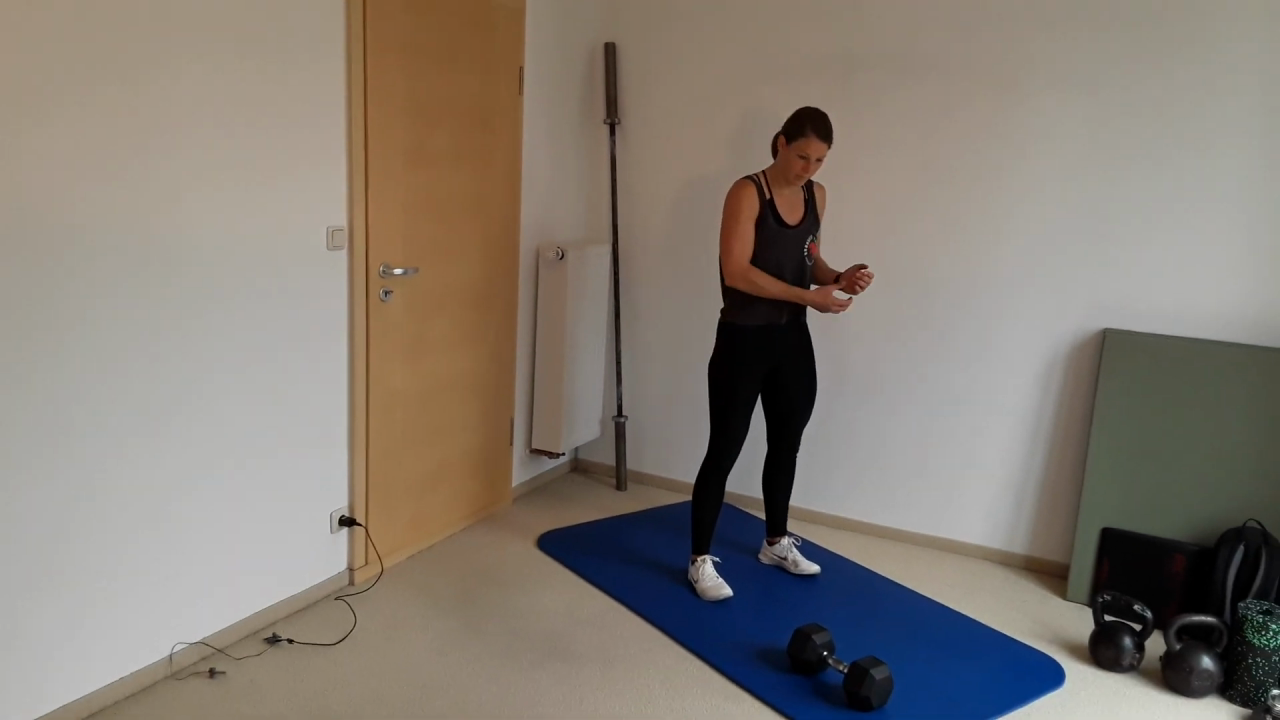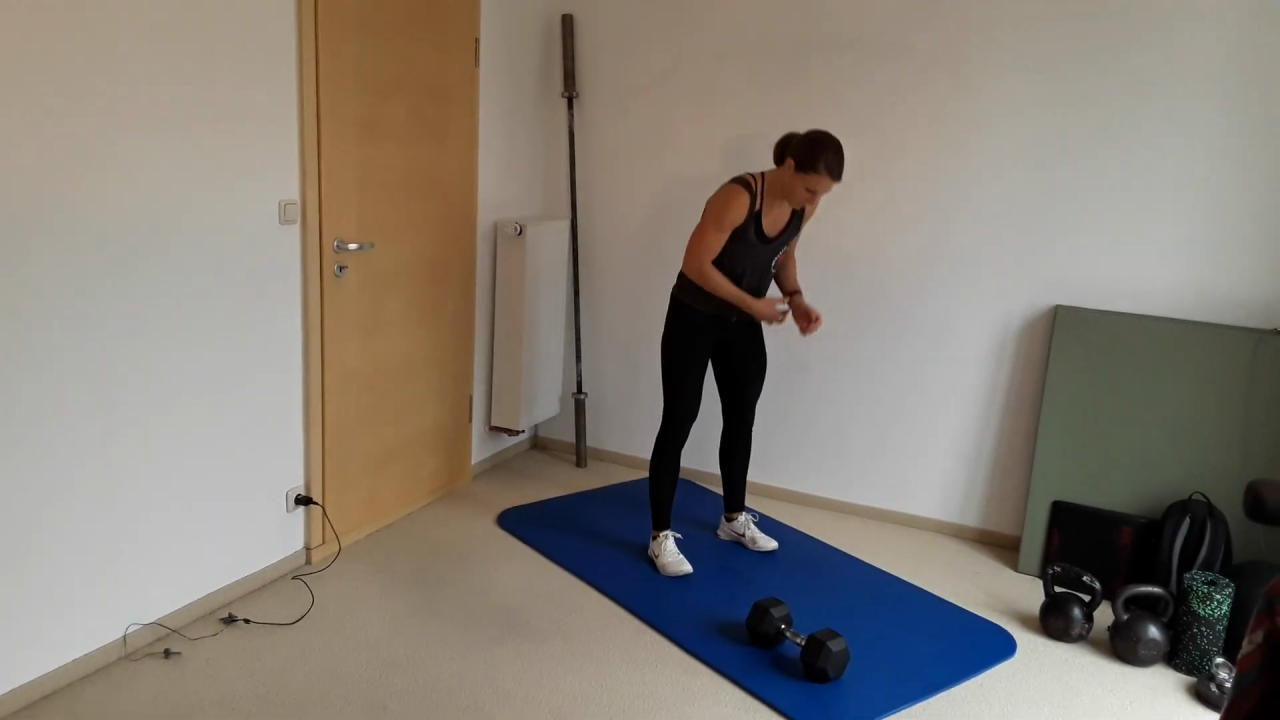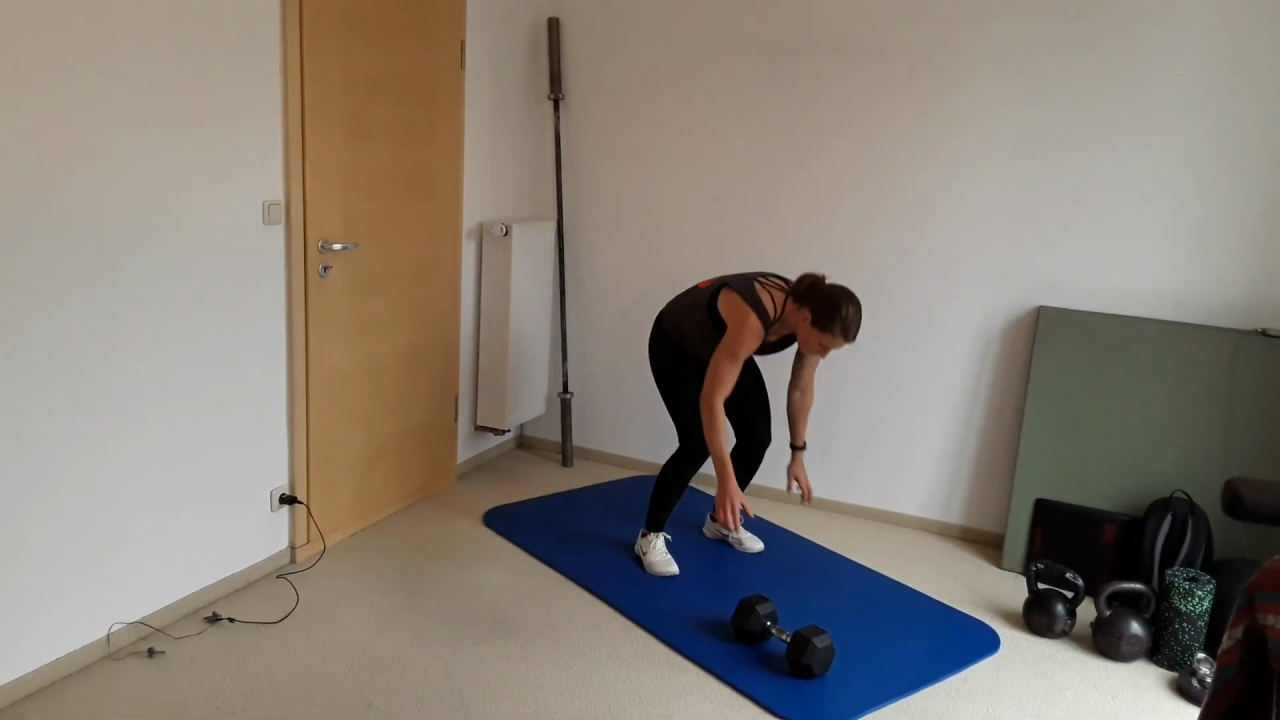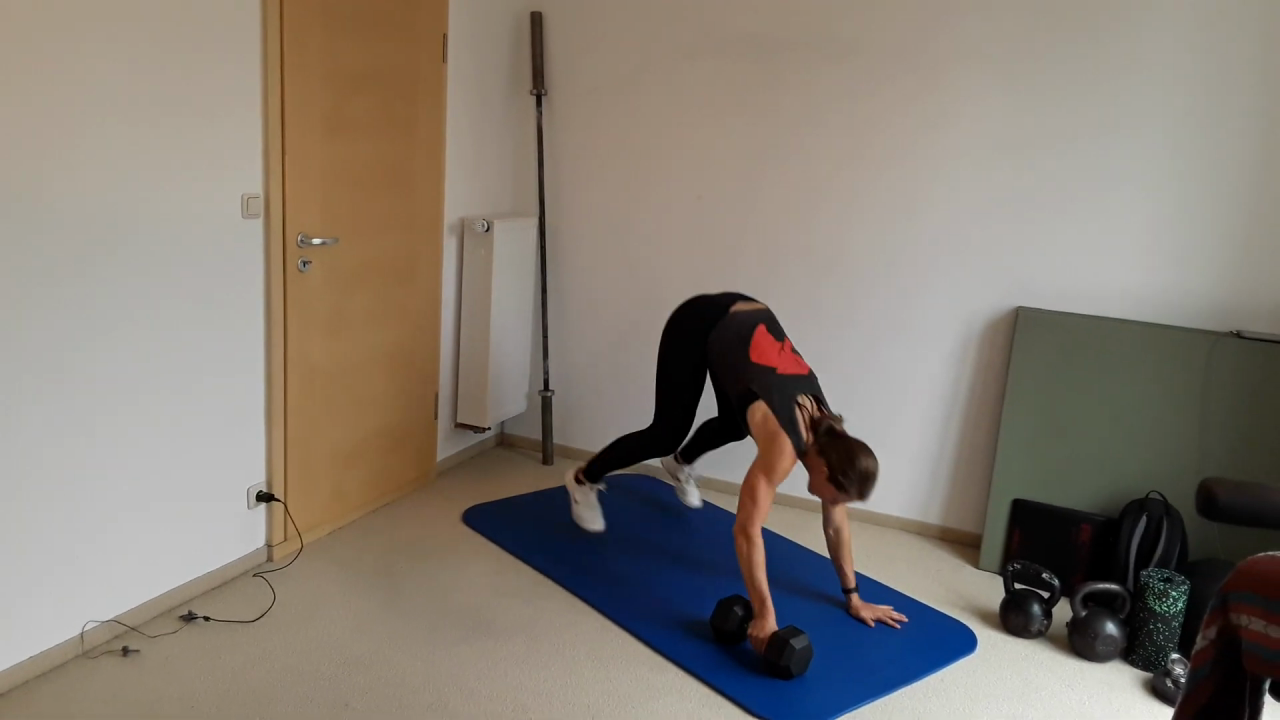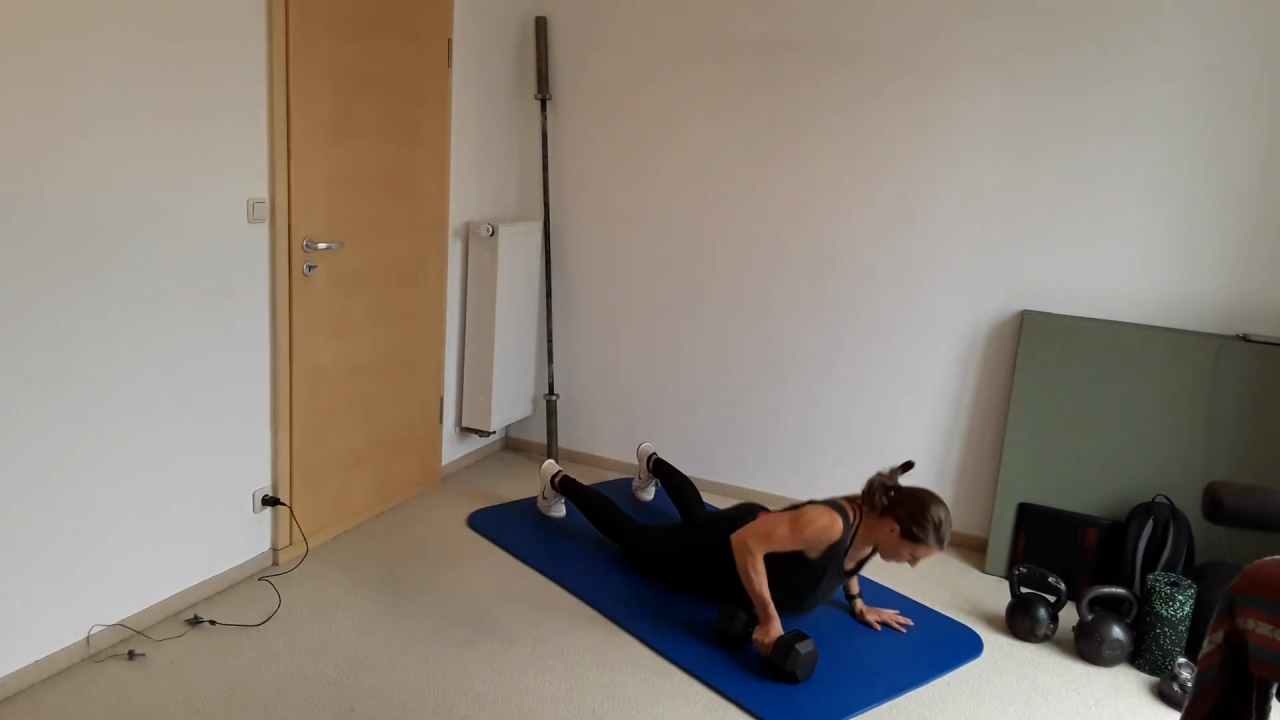
dt=0.4s
person 1, frame 1
left shoulder: (816, 196)
right shoulder: (747, 193)
right elbow: (736, 272)
left wrist: (837, 278)
right wrist: (809, 297)
left hip: (793, 340)
right hip: (743, 340)
left knee: (786, 445)
right knee: (724, 450)
left ankle: (776, 542)
right ankle: (700, 559)
person 1, frame 2
left shoulder: (804, 203)
right shoulder: (739, 197)
right elbow: (696, 263)
left wrist: (795, 299)
right wrist: (754, 307)
left hip: (743, 319)
right hip: (693, 315)
left knee: (741, 421)
right knee: (679, 423)
left ankle: (734, 519)
right ankle: (660, 535)
person 1, frame 3
left shoulder: (811, 316)
right shoulder: (754, 317)
left elbow: (800, 387)
right elbow: (710, 398)
left wrist: (797, 454)
right wrist: (726, 480)
left hip: (718, 345)
right hip: (675, 346)
left knee: (758, 439)
right knee: (698, 444)
left ankle: (720, 520)
right ankle: (650, 535)
person 1, frame 4
left shoulder: (836, 441)
right shoulder: (786, 444)
left elbow: (837, 520)
right elbow: (746, 529)
left wrist: (852, 596)
right wrist: (764, 613)
left hip: (751, 320)
right hip: (698, 325)
left knee: (733, 425)
right knee: (666, 430)
left ankle: (680, 464)
right ankle: (585, 482)
person 1, frame 5
left shoulder: (873, 517)
right shoulder: (828, 524)
right elbow: (746, 541)
left wrist: (858, 603)
right wrist: (768, 619)
left hip: (756, 525)
right hip: (724, 546)
left knee: (698, 515)
right knee: (632, 536)
left ankle: (651, 462)
right ankle: (558, 480)
